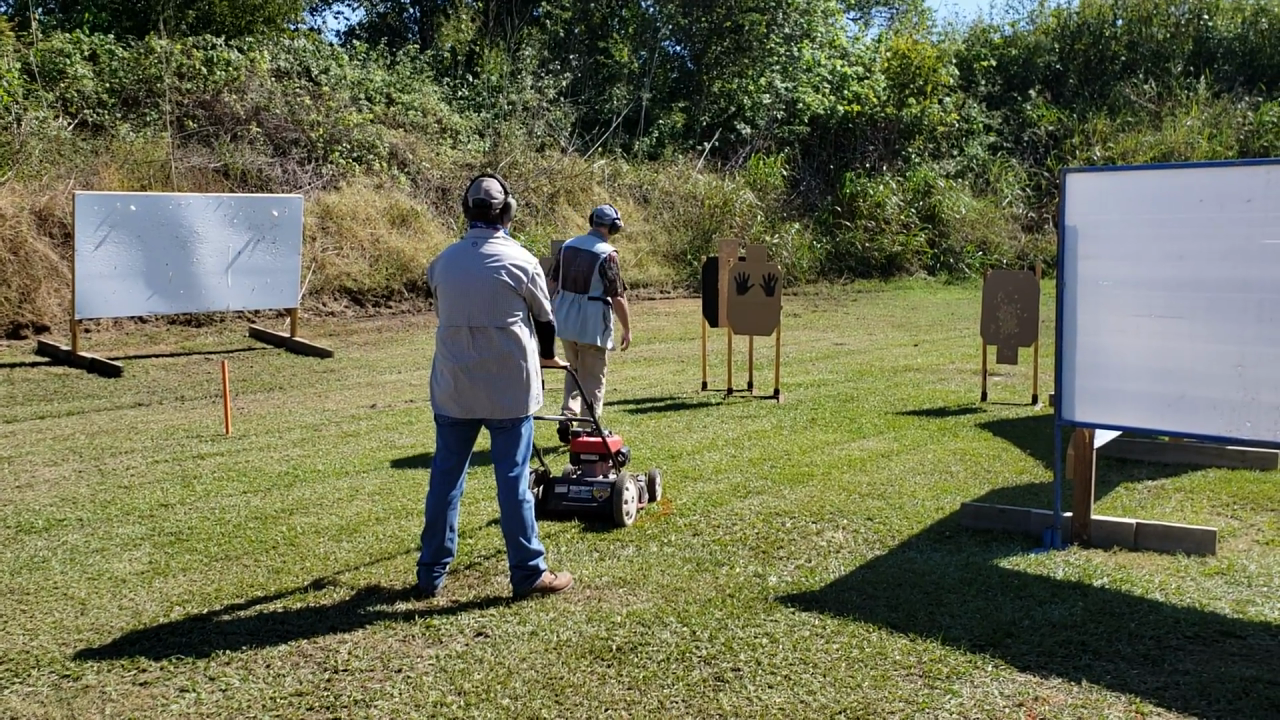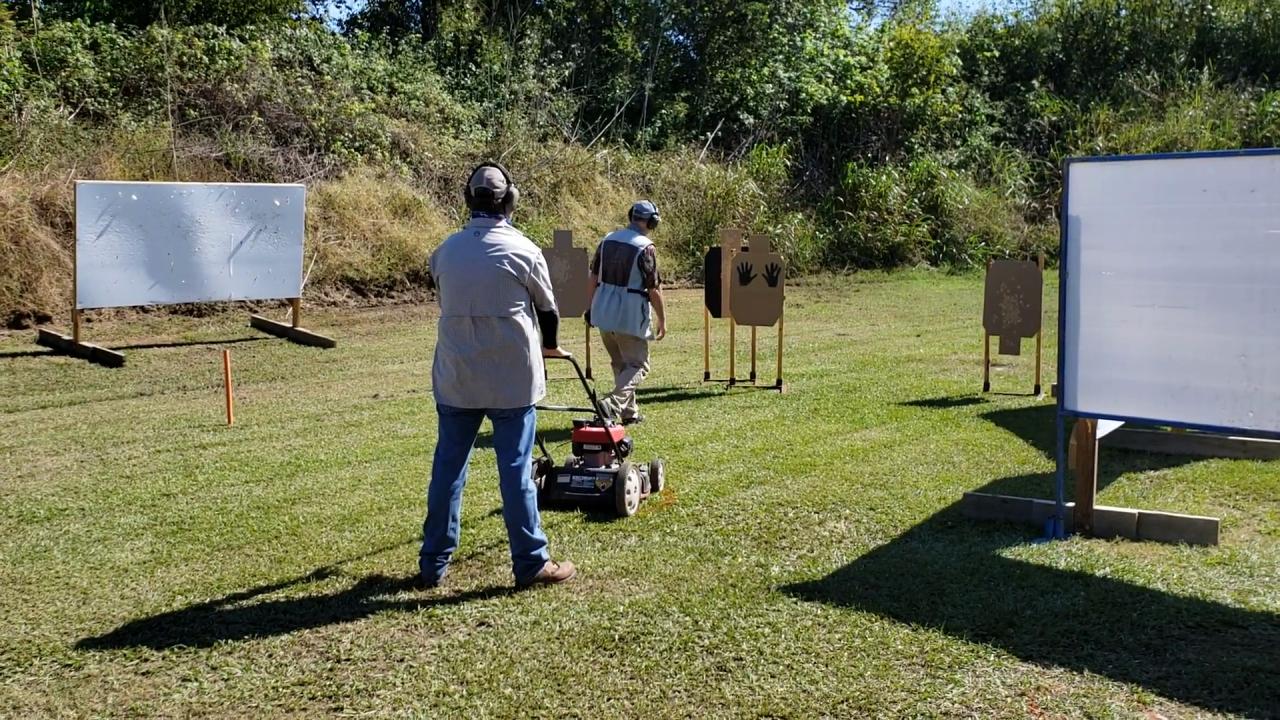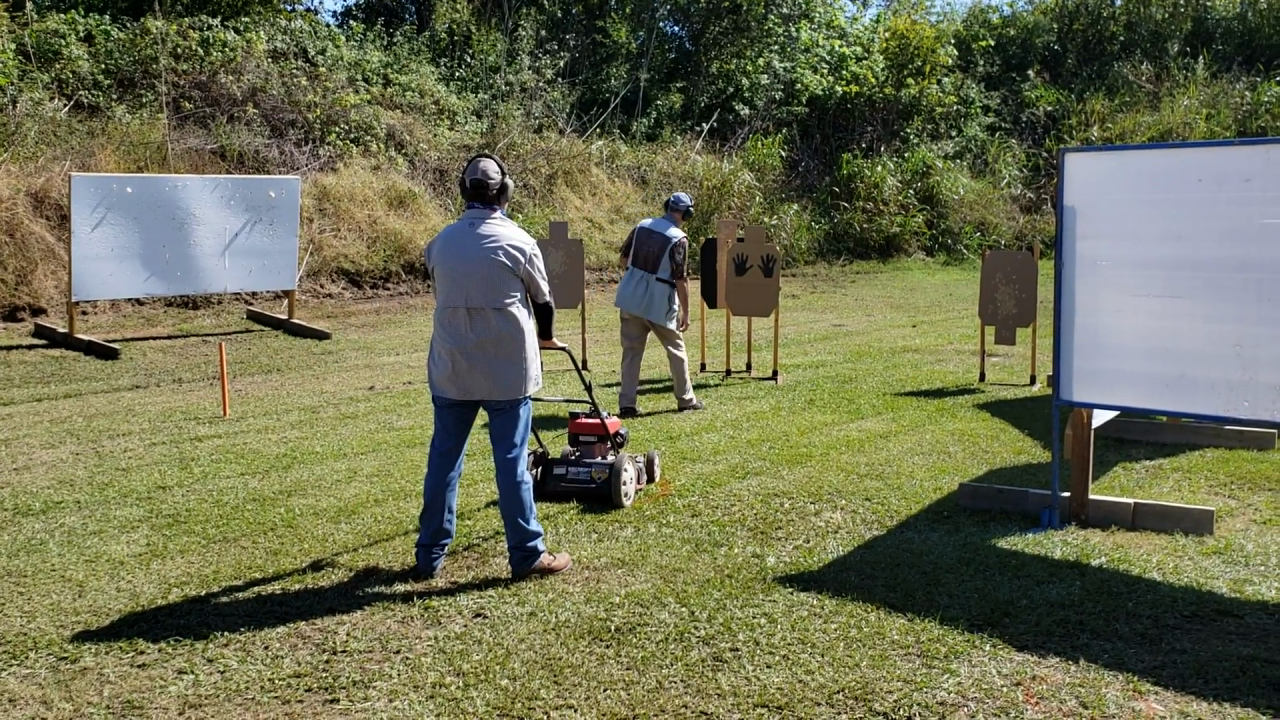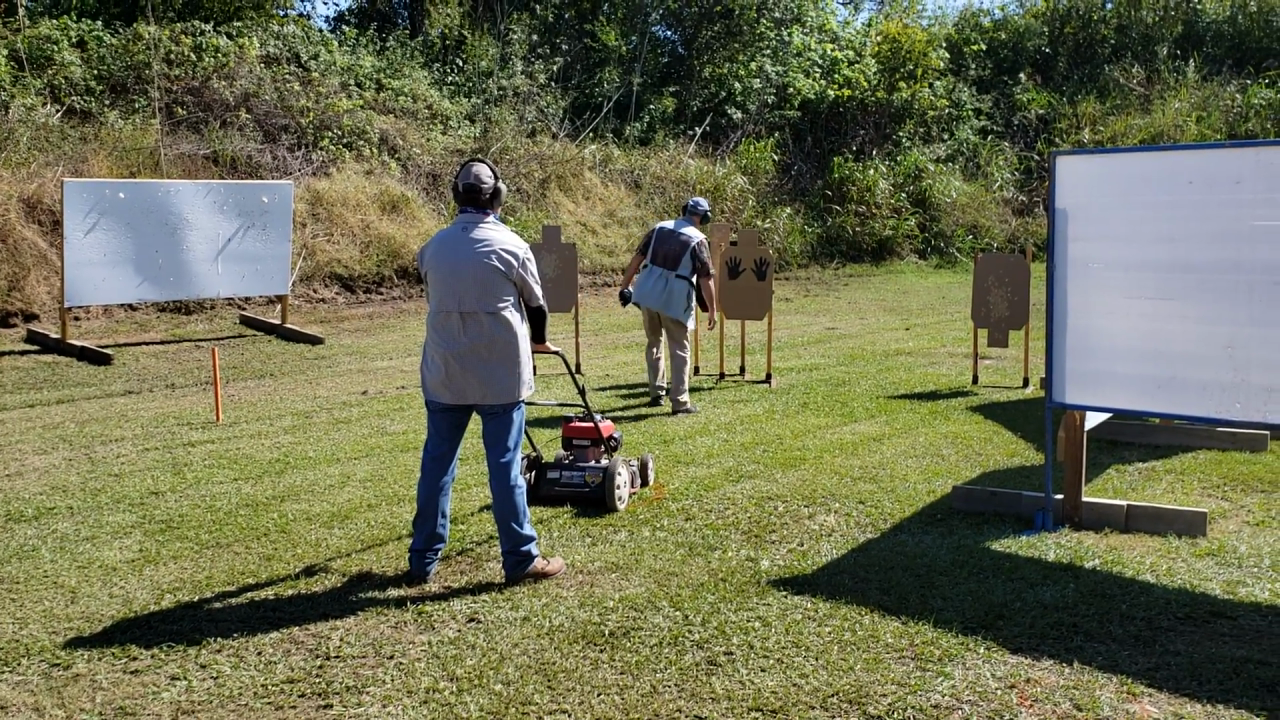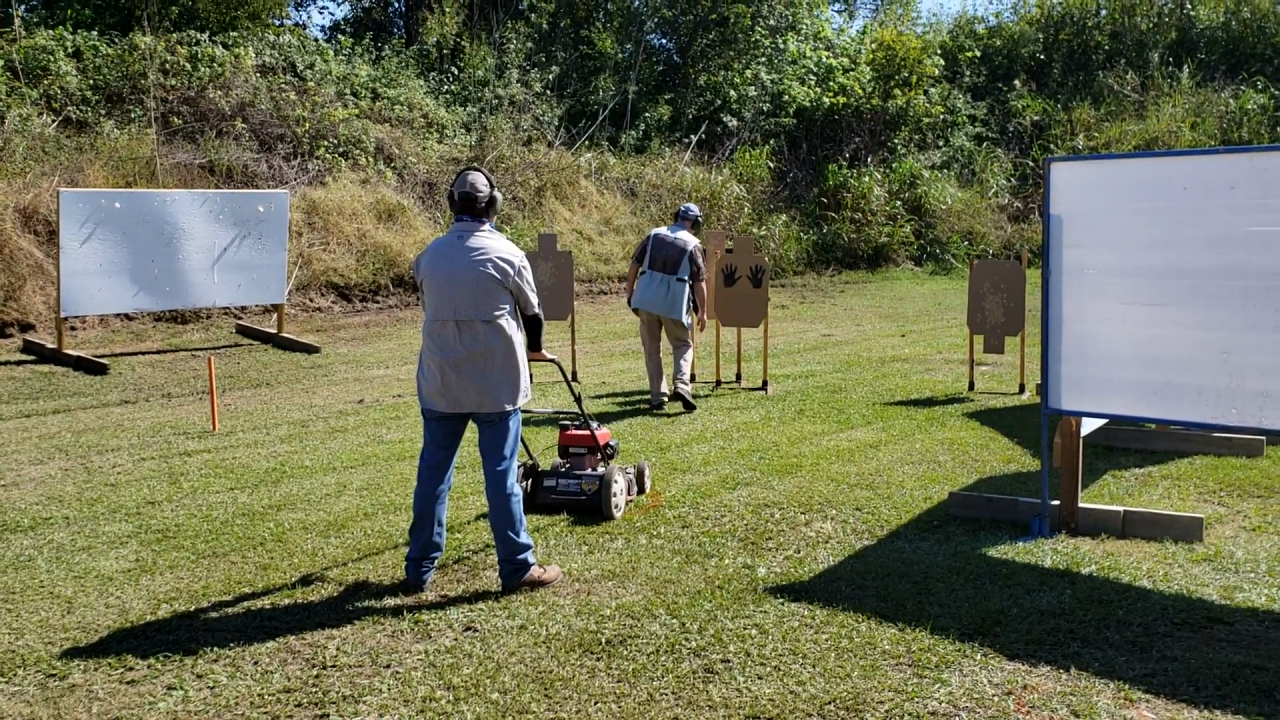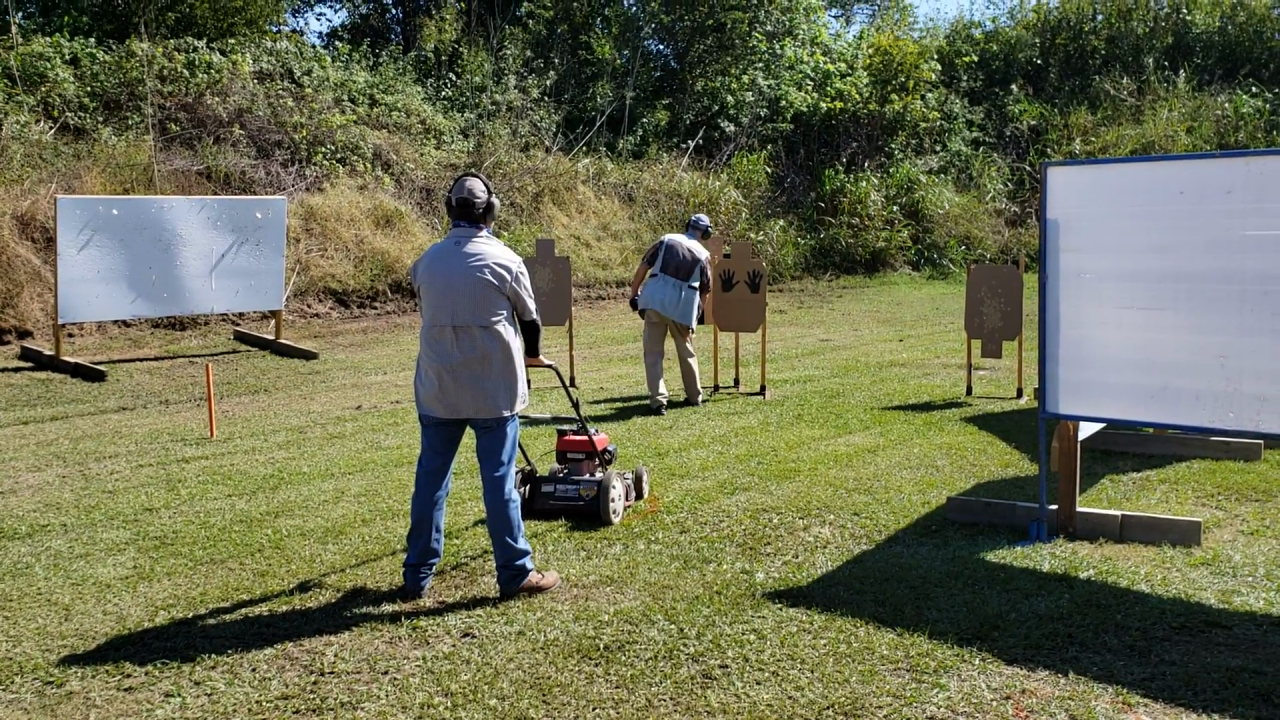
dt=0.4s
person 1, frame 1
left shoulder: (442, 261)
right shoulder: (520, 261)
right elbow: (544, 318)
right wrist: (547, 356)
left hip: (454, 388)
right hip: (509, 388)
left knee: (445, 478)
right knee: (513, 480)
left ankle: (431, 573)
right ankle: (529, 573)
person 1, frame 2
left shoulder: (445, 251)
right shoulder: (523, 251)
right elbow: (547, 308)
right wrist: (550, 346)
left hip: (456, 377)
right hip: (511, 378)
left knee: (447, 468)
right knee: (515, 470)
left ankle: (433, 563)
right ankle: (531, 563)
person 1, frame 3
left shoulder: (440, 242)
right shoulder: (518, 242)
right elbow: (542, 299)
right wrist: (545, 337)
left hip: (451, 369)
right hip: (506, 370)
left knee: (443, 460)
right knee: (511, 462)
left ankle: (429, 555)
right ankle: (527, 555)
person 1, frame 4
left shoulder: (433, 247)
right shoulder: (511, 246)
right elbow: (535, 303)
right wrist: (539, 342)
left hip: (444, 373)
right hip: (500, 374)
left knee: (436, 464)
right knee: (504, 466)
left ankle: (422, 559)
right ankle: (521, 559)
person 1, frame 5
left shoulder: (428, 255)
right shoulder: (506, 254)
right elbow: (531, 311)
right wrist: (534, 349)
left hip: (440, 382)
right hip: (495, 382)
left knee: (432, 473)
right knee: (501, 475)
left ankle: (419, 568)
right ankle: (517, 567)
person 1, frame 6
left shoulder: (426, 261)
right shoulder: (504, 260)
right elbow: (529, 317)
right wrist: (532, 355)
left hip: (438, 388)
right hip: (493, 388)
left knee: (430, 479)
right knee: (499, 480)
left ankle: (417, 574)
right ankle: (515, 573)
person 2, frame 1
left shoulder: (568, 245)
right shoulder: (608, 254)
left elbow: (552, 283)
right elbow: (617, 296)
right wrist: (627, 329)
left hip: (566, 320)
right hip: (593, 324)
left knee: (578, 372)
right knee: (593, 382)
left ankle: (568, 418)
person 2, frame 2
left shoulder: (608, 239)
right shoulder: (645, 247)
left elbow: (594, 276)
right elbow: (653, 289)
left wrist: (592, 305)
right wrist: (662, 320)
left hip: (604, 312)
right hip: (631, 315)
left knee: (621, 364)
right knee: (637, 366)
left ankle: (628, 412)
right ankle: (611, 408)
person 2, frame 3
left shoulder: (642, 226)
right shoulder: (678, 239)
left elbow: (623, 258)
right elbow: (681, 280)
right wrist: (685, 312)
left hip: (631, 298)
right hip: (659, 303)
left knee: (631, 351)
right knee: (675, 349)
left ankle: (627, 403)
right ankle: (685, 399)
person 2, frame 4
left shoulder: (660, 228)
right shoulder: (698, 240)
left elbow: (637, 258)
right elbow: (706, 279)
left wrist: (625, 285)
right wrist: (712, 310)
left hip: (649, 294)
right hip: (675, 299)
left knee: (654, 342)
right knee: (680, 350)
left ankle: (656, 392)
right ankle: (680, 402)
person 2, frame 5
left shoulder: (654, 234)
right shoulder: (692, 244)
left elbow: (634, 265)
right elbow: (699, 282)
left wrist: (630, 291)
right wrist: (702, 312)
left hip: (648, 299)
right hip: (675, 302)
left knee: (652, 349)
right knee: (683, 346)
left ankle: (658, 397)
right ankle: (681, 385)
person 2, frame 6
left shoulder: (667, 240)
right shoulder: (703, 255)
left elbow: (643, 266)
right elbow: (704, 291)
left wrist: (634, 291)
right wrist: (696, 315)
left hip: (655, 301)
right hip: (682, 307)
left knee: (653, 353)
right knee: (686, 353)
left ankle: (658, 401)
right ankle: (694, 396)
